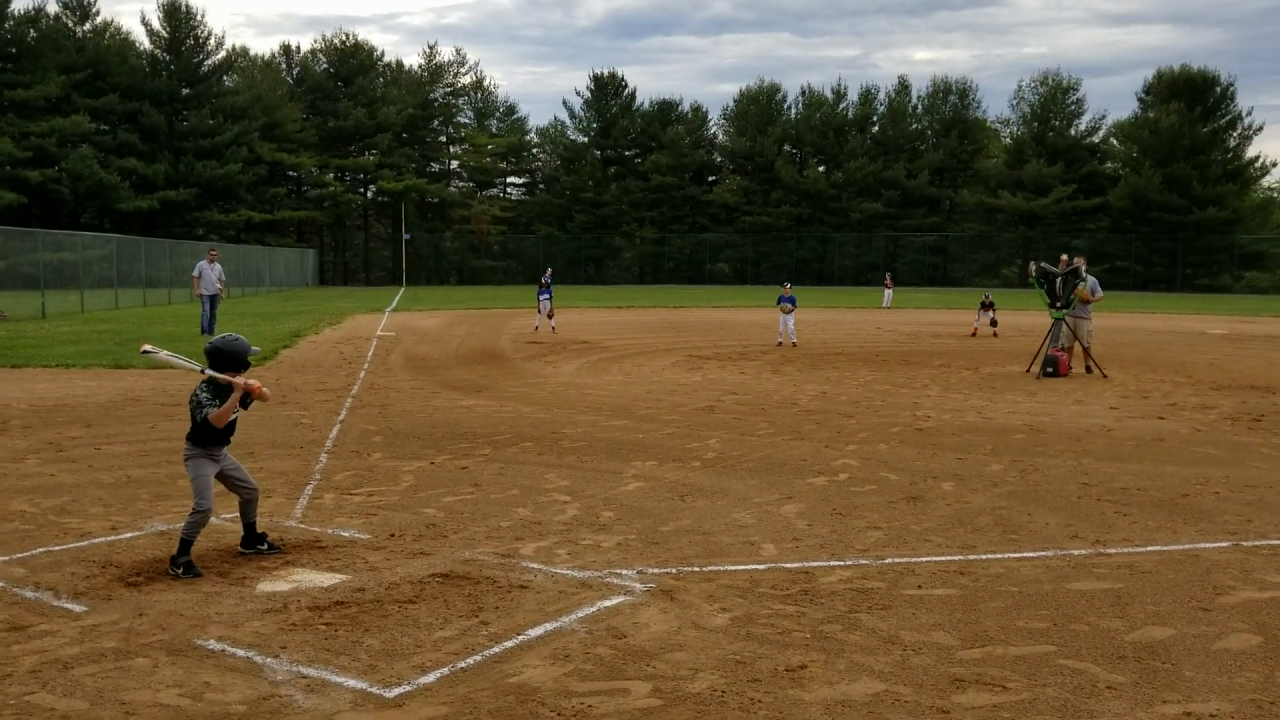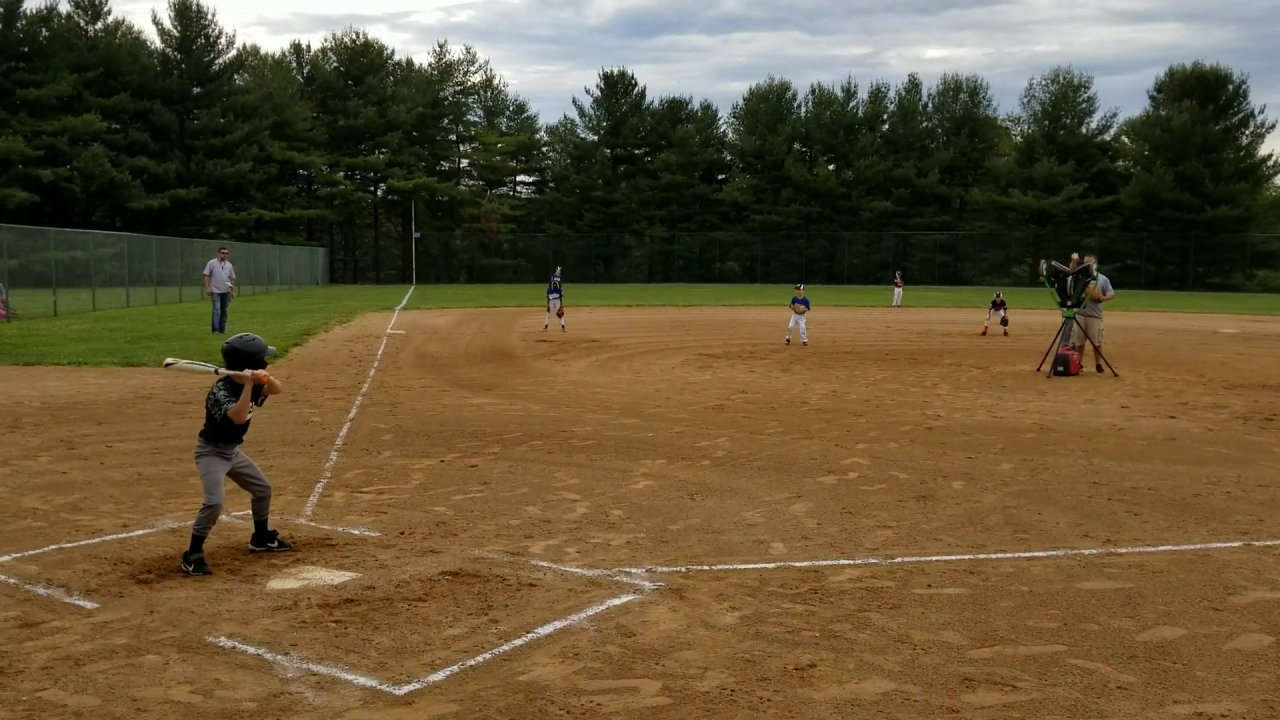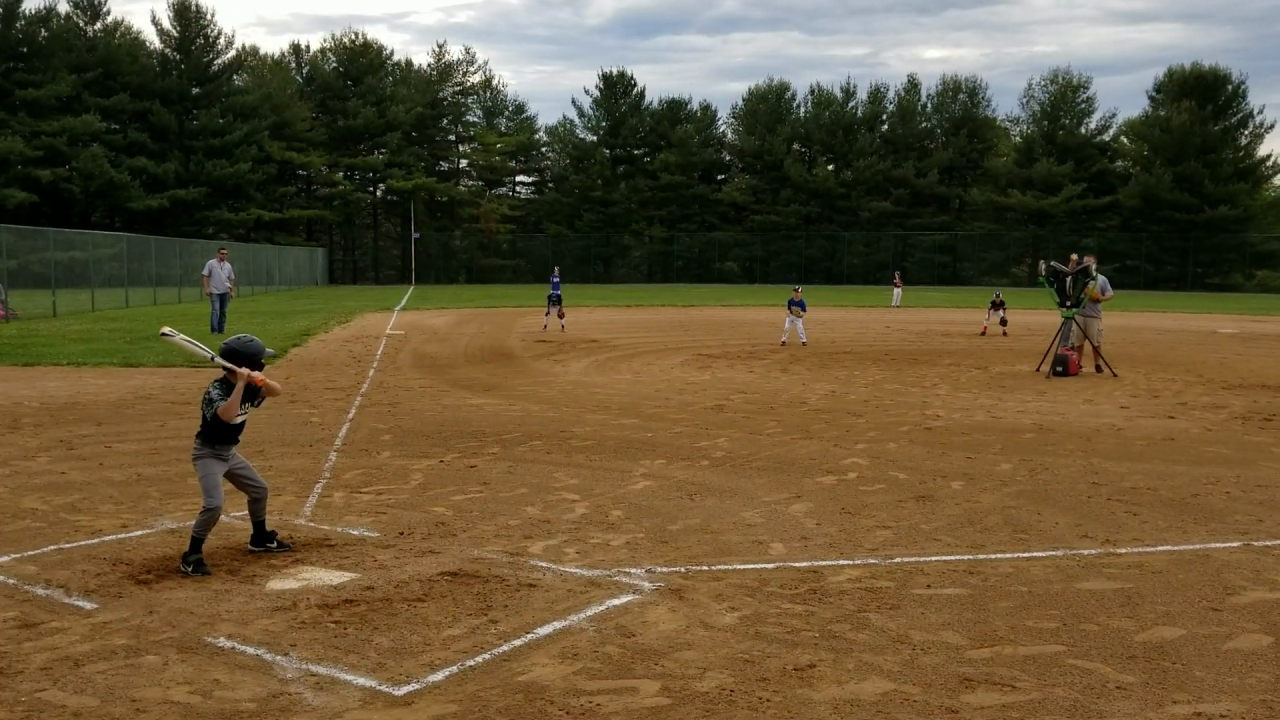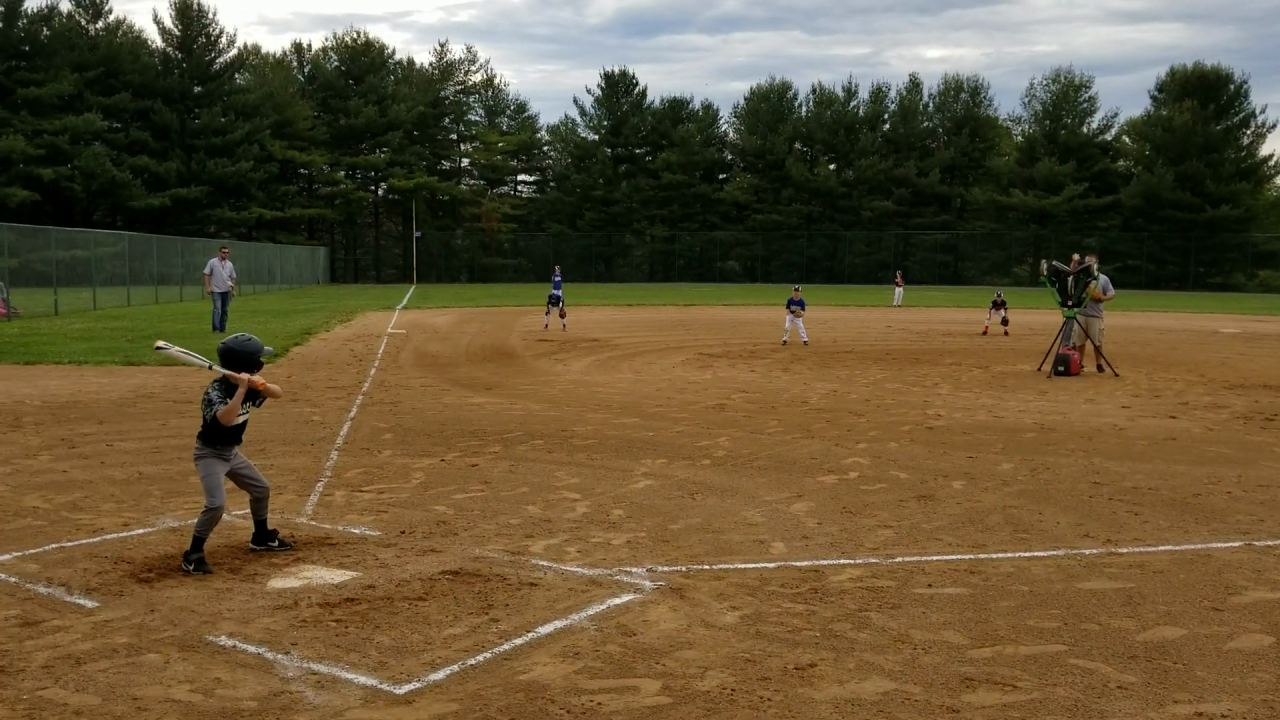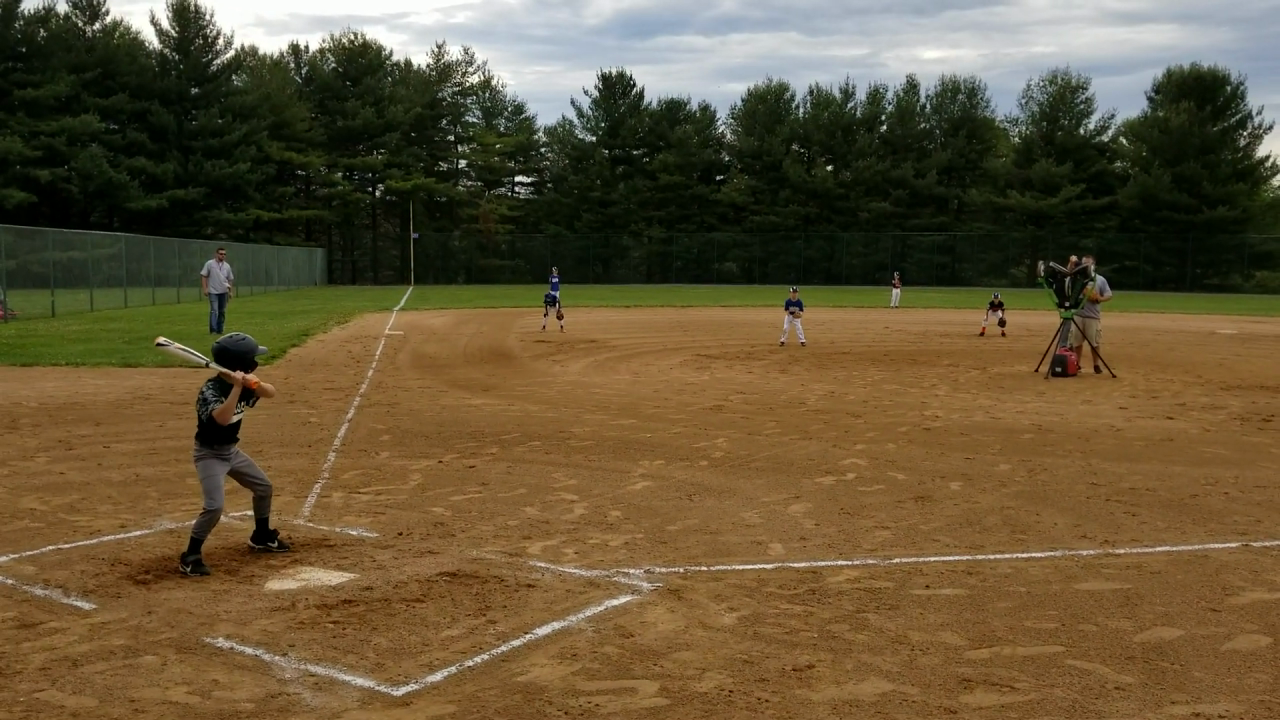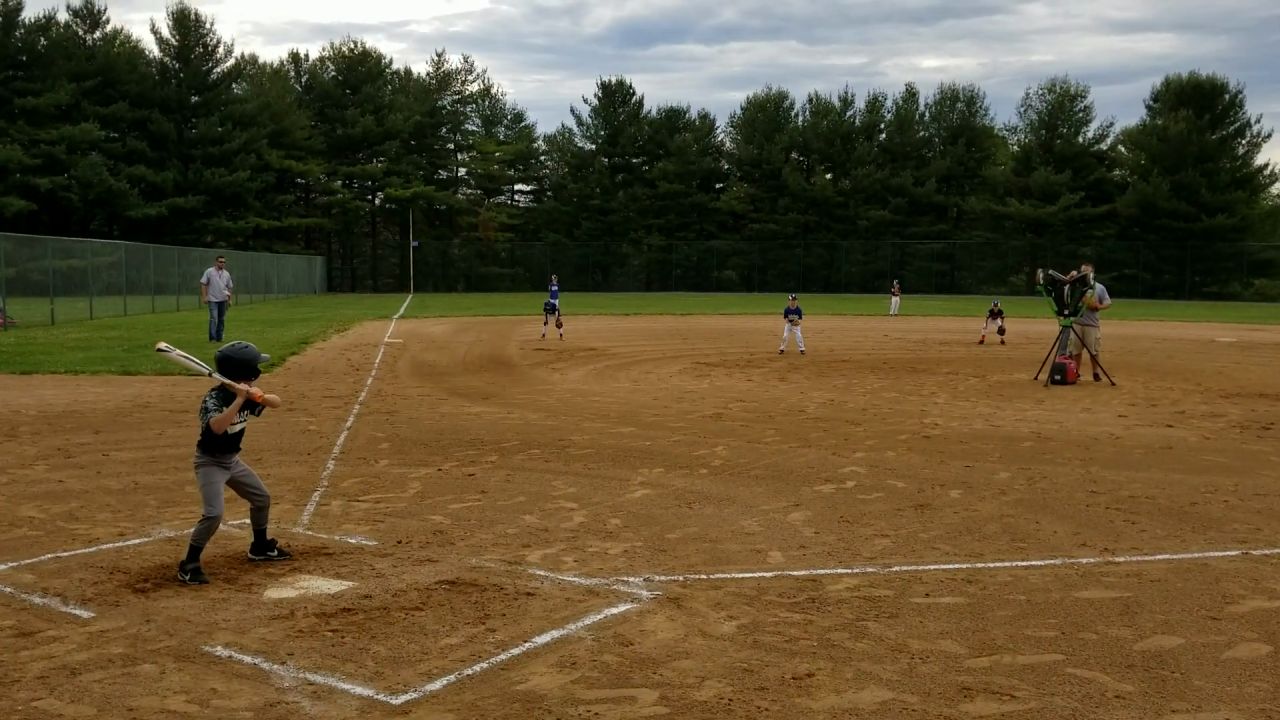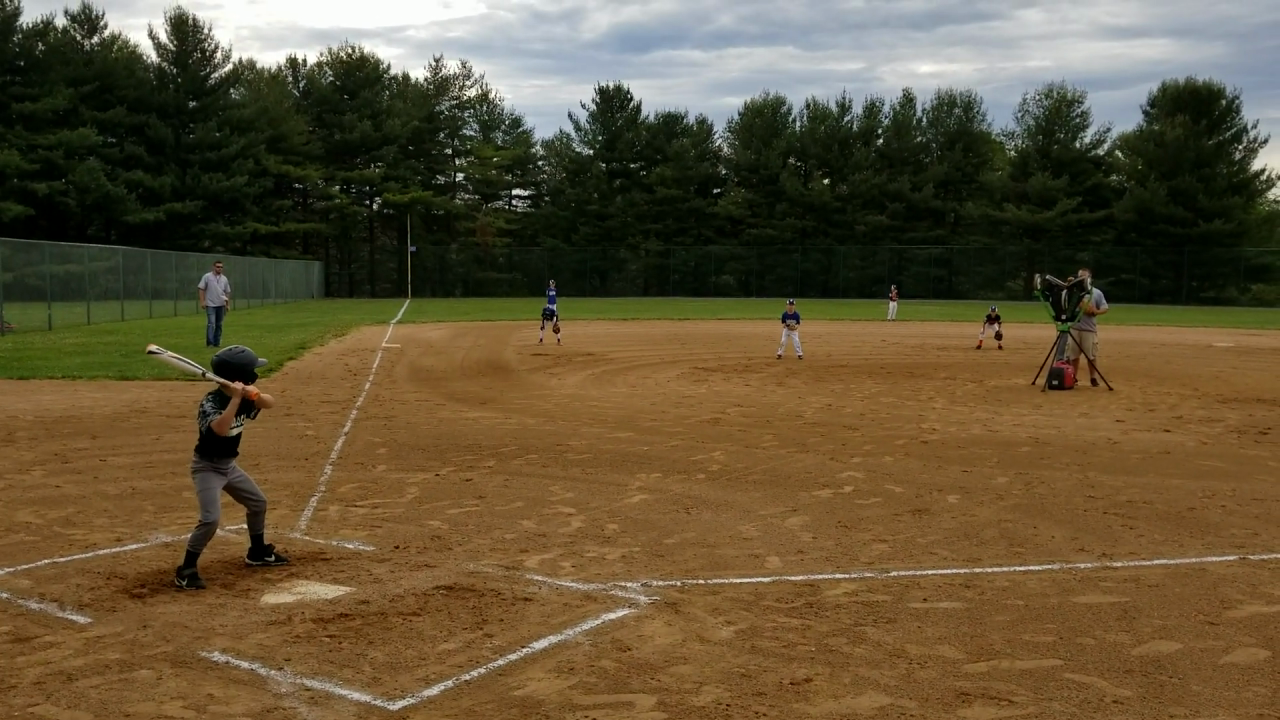
dt=0.3s
person 1, frame 1
left shoulder: (234, 384)
right shoulder: (203, 391)
left elbow: (266, 397)
right elbow: (218, 421)
left wrist: (256, 388)
right wrist: (237, 394)
left hip: (220, 453)
right hip: (200, 454)
left knee: (250, 491)
right knee: (204, 507)
left ankle: (251, 540)
right ankle: (180, 558)
person 1, frame 2
left shoulder: (249, 382)
right shoulder: (220, 390)
left elbow: (277, 389)
right elbow: (239, 417)
left wrist: (266, 378)
right wrist: (248, 385)
left hip: (232, 450)
right hip: (211, 451)
left knee: (263, 489)
right knee: (214, 502)
left ankle: (261, 538)
right ankle: (192, 555)
person 1, frame 3
left shoulder: (248, 386)
right shoulder: (216, 390)
left elbow: (276, 391)
right elbow: (227, 415)
left wrist: (262, 381)
right wrist: (240, 383)
left hip: (229, 451)
right hip: (208, 453)
left knee: (259, 490)
right knee: (214, 505)
left ankle: (260, 538)
right ankle: (191, 556)
person 1, frame 4
left shoulder: (247, 385)
right shoulder: (215, 390)
left elbow: (278, 393)
right elbow: (226, 419)
left wrist: (261, 384)
right wrist: (241, 389)
left hip: (231, 452)
right hip: (209, 453)
left knee: (261, 489)
right knee: (216, 504)
left ankle: (262, 537)
right ankle: (193, 555)
person 1, frame 5
left shoulder: (242, 384)
right shoulder: (210, 389)
left elbow: (271, 392)
right elbow: (222, 418)
left wrist: (254, 383)
right wrist: (236, 387)
left hip: (231, 451)
right hip: (209, 454)
left knee: (264, 487)
right knee: (215, 506)
left ankle: (262, 536)
right ankle: (190, 557)
person 1, frame 6
left shoulder: (246, 394)
right shoulder: (214, 398)
left elbow: (277, 402)
right elbow: (217, 427)
left wrist: (260, 396)
right wrist: (239, 400)
left hip: (232, 460)
right hip: (210, 462)
left knee: (262, 498)
right knee: (214, 513)
left ankle: (260, 546)
right ankle: (189, 564)
person 1, frame 7
left shoulder: (243, 398)
right shoulder: (210, 402)
left elbow: (270, 402)
right elbow: (220, 429)
left wrist: (255, 395)
right wrist: (236, 399)
left hip: (229, 465)
right hip: (207, 467)
left knee: (258, 503)
right knee: (210, 519)
left ankle: (258, 552)
right ankle: (186, 570)
